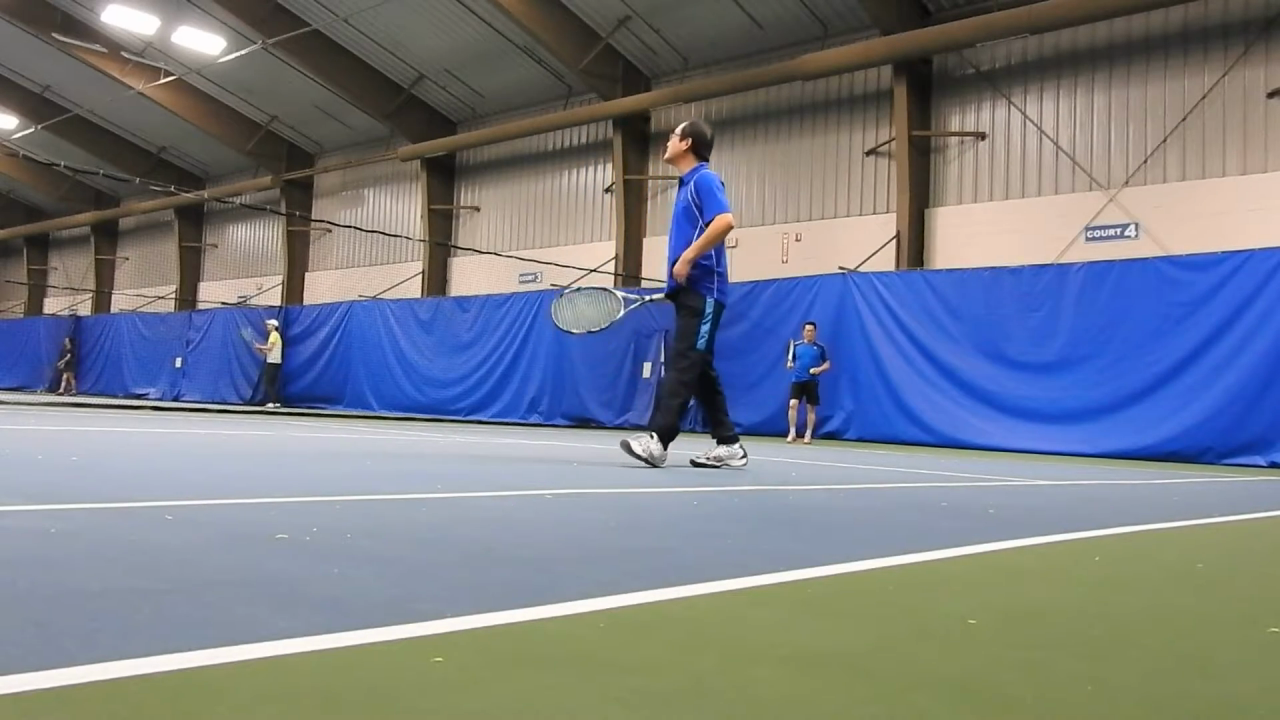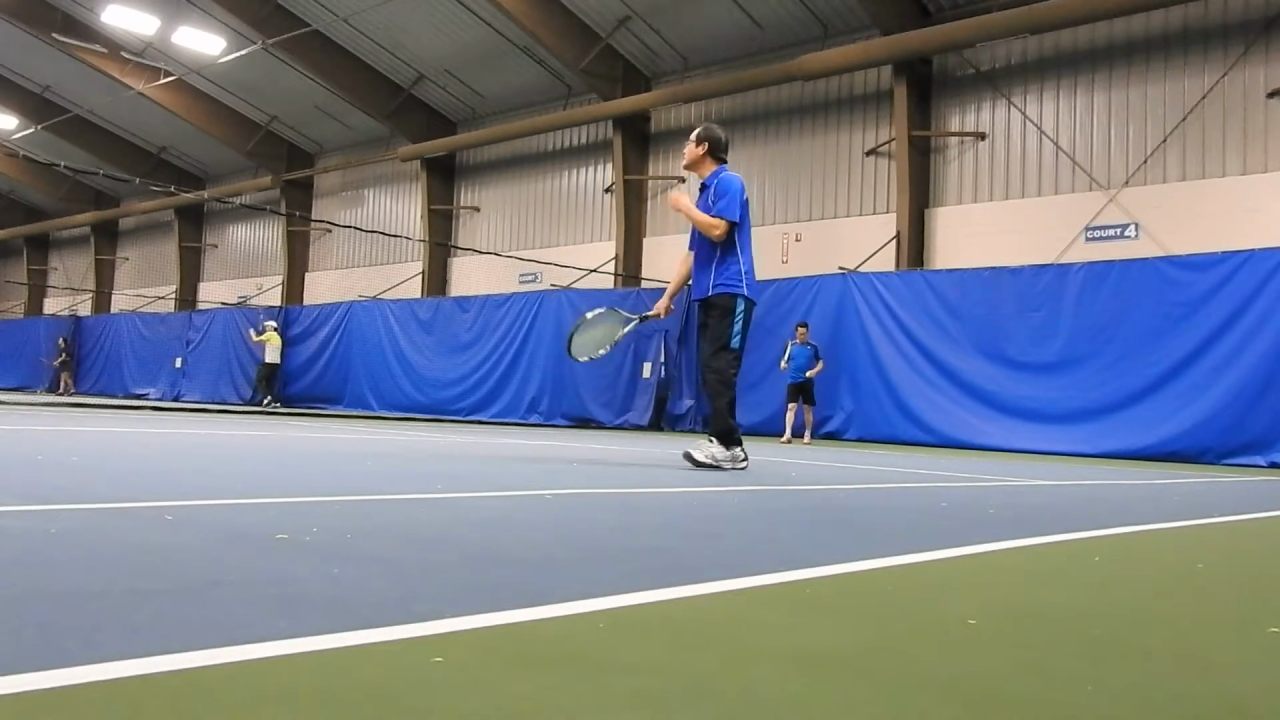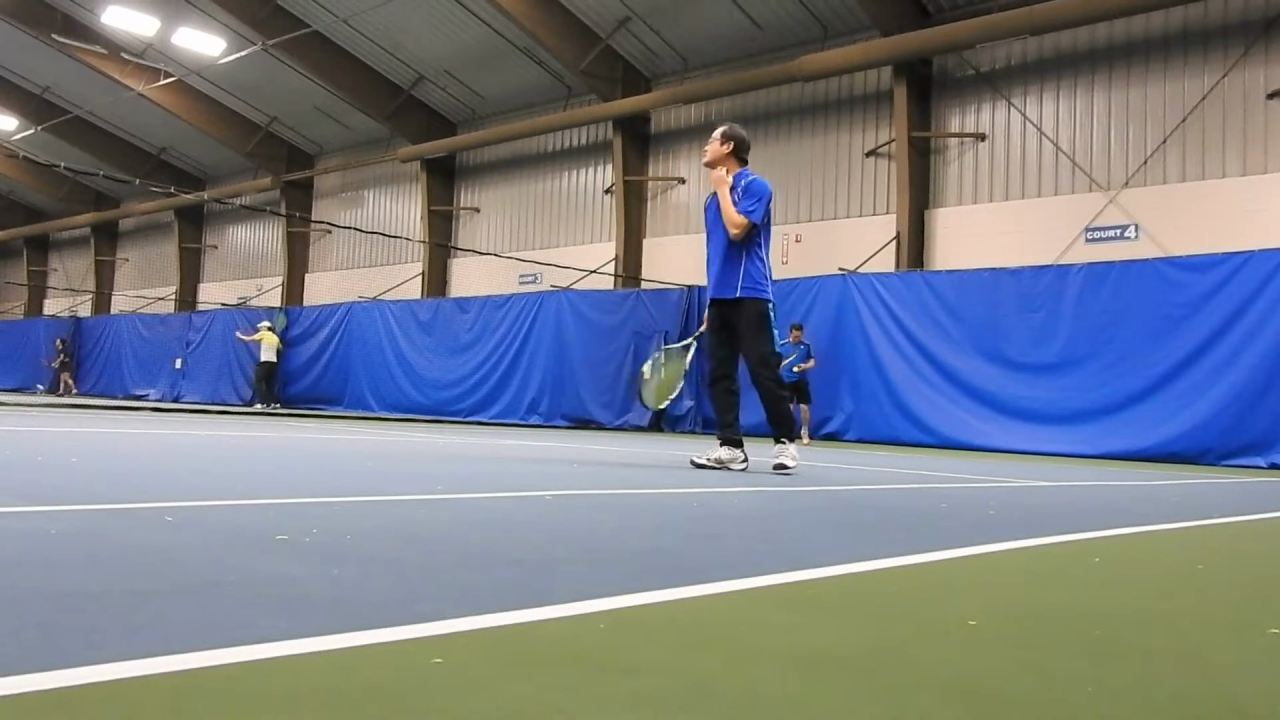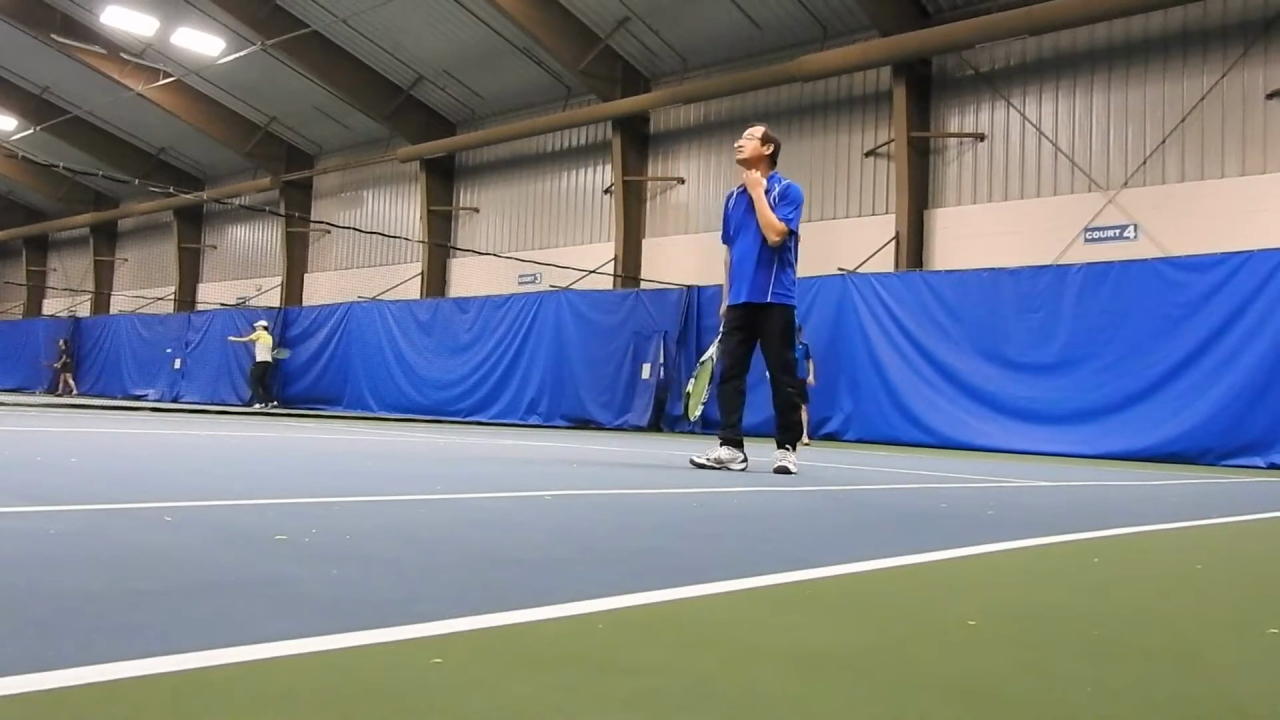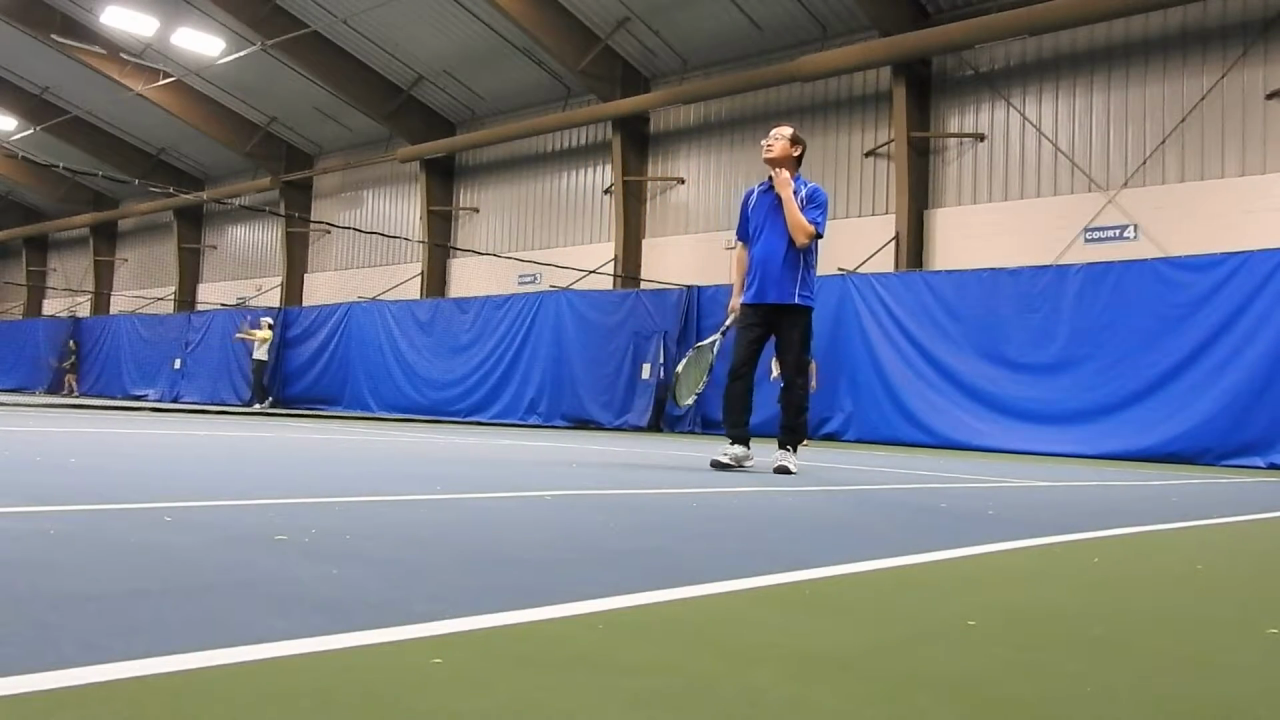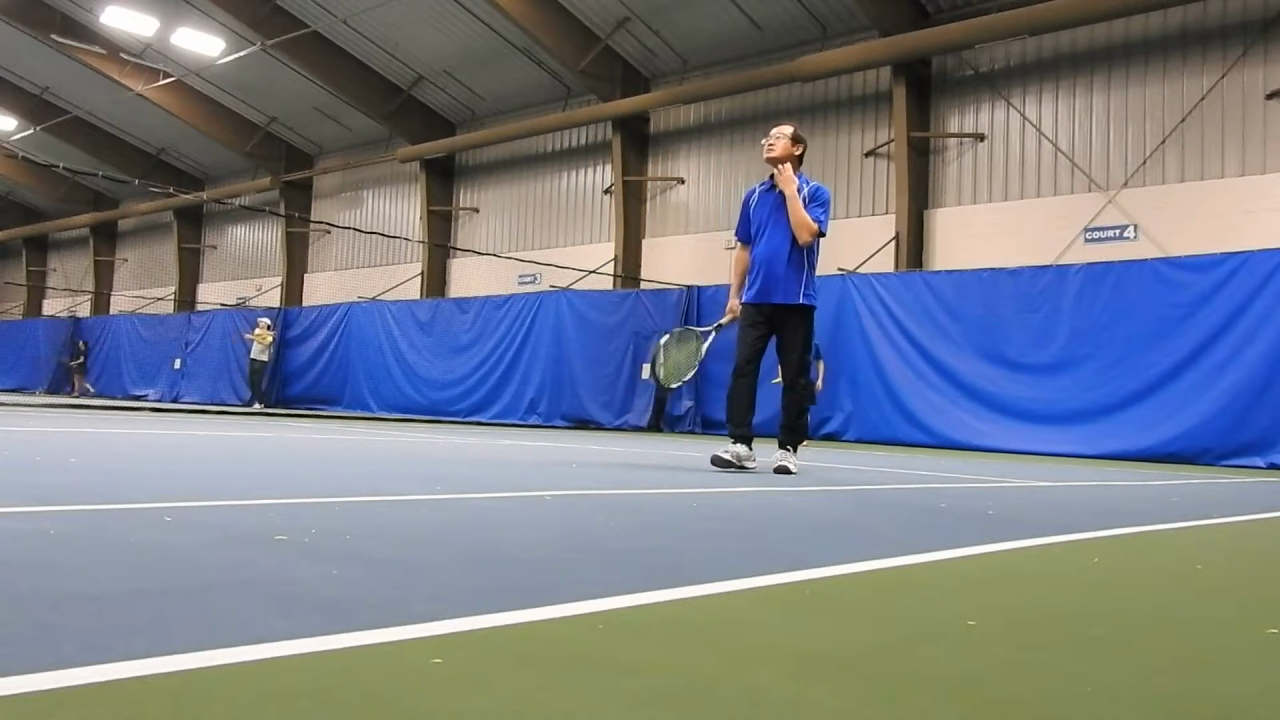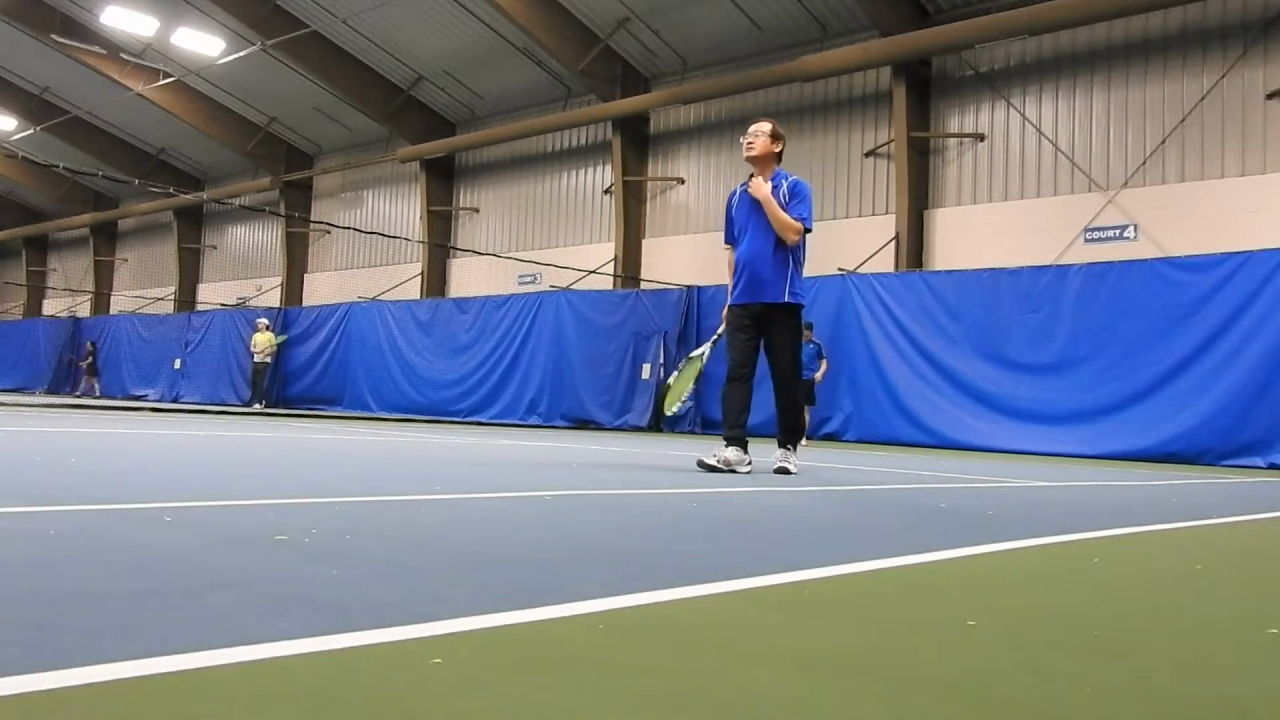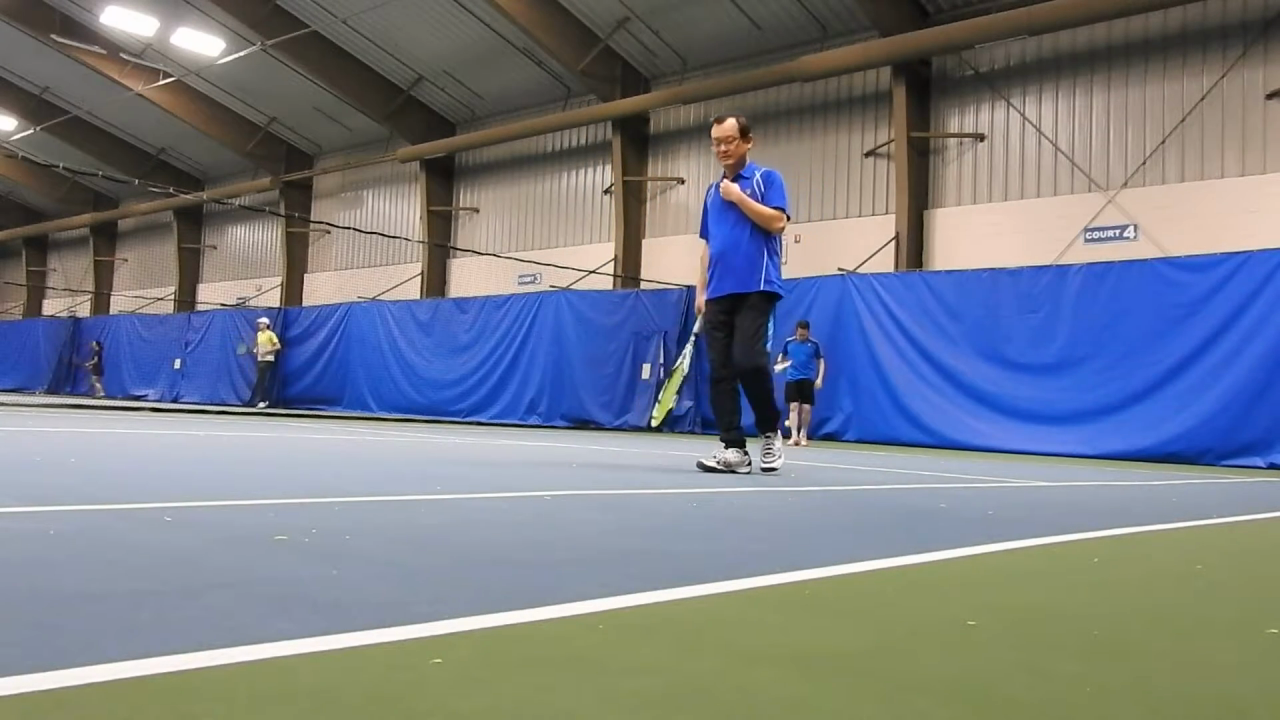
dt=0.3s
person 1, frame 1
left shoulder: (704, 179)
right shoulder: (686, 184)
left elbow: (725, 221)
left wrist: (687, 258)
right wrist: (676, 279)
left hip: (702, 290)
right hip: (689, 290)
left knee: (682, 363)
right knee: (698, 368)
left ankle: (657, 439)
right ankle: (728, 444)
person 1, frame 2
left shoulder: (729, 183)
right shoulder: (703, 192)
left elbow: (718, 230)
right elbow: (693, 253)
left wrist: (685, 208)
right wrist: (668, 295)
left hip: (730, 292)
right hip: (706, 294)
left knee: (720, 366)
right knee: (709, 369)
left ankle: (722, 442)
right ankle: (727, 447)
person 1, frame 3
left shoulder: (756, 186)
right shoulder: (712, 198)
left elbow: (736, 229)
left wrist: (722, 189)
right wrist: (708, 301)
left hip: (751, 295)
right hip: (720, 298)
left knee: (764, 371)
right knee: (719, 374)
left ankle: (784, 441)
right ankle: (730, 447)
person 1, frame 4
left shoulder: (787, 190)
right shoulder: (733, 197)
left elbow: (776, 235)
left wrist: (758, 192)
right wrist: (726, 297)
left hip: (775, 300)
right hip: (739, 300)
left knee: (782, 376)
right knee: (730, 374)
left ankle: (786, 448)
right ankle: (731, 447)
person 1, frame 5
left shoulder: (813, 193)
right shoulder: (753, 195)
left elbow: (803, 238)
left wrist: (786, 193)
right wrist: (737, 293)
left hip: (793, 300)
right hip: (755, 299)
left knee: (794, 378)
right knee: (739, 368)
left ankle: (787, 448)
right ankle: (738, 444)
person 1, frame 6
left shoulder: (815, 192)
right shoulder: (754, 195)
left elbow: (806, 236)
left wrist: (790, 190)
right wrist: (735, 294)
left hip: (795, 300)
right hip: (755, 299)
left knee: (795, 377)
right knee: (743, 368)
left ankle: (788, 448)
right ankle: (741, 444)
person 1, frame 7
left shoulder: (794, 187)
right shoulder: (736, 196)
left elbow: (793, 235)
left wrist: (765, 197)
right wrist: (729, 298)
left hip: (781, 298)
right hip: (743, 300)
left knee: (786, 376)
right knee: (737, 373)
left ankle: (787, 447)
right ankle: (735, 449)
person 1, frame 8
left shoulder: (766, 179)
right shoulder: (713, 192)
left elbow: (778, 222)
left wrist: (739, 197)
right wrist: (701, 288)
left hip: (756, 288)
right hip: (720, 292)
left knee: (749, 362)
right knee: (720, 371)
left ankle: (770, 430)
right ankle: (734, 447)
